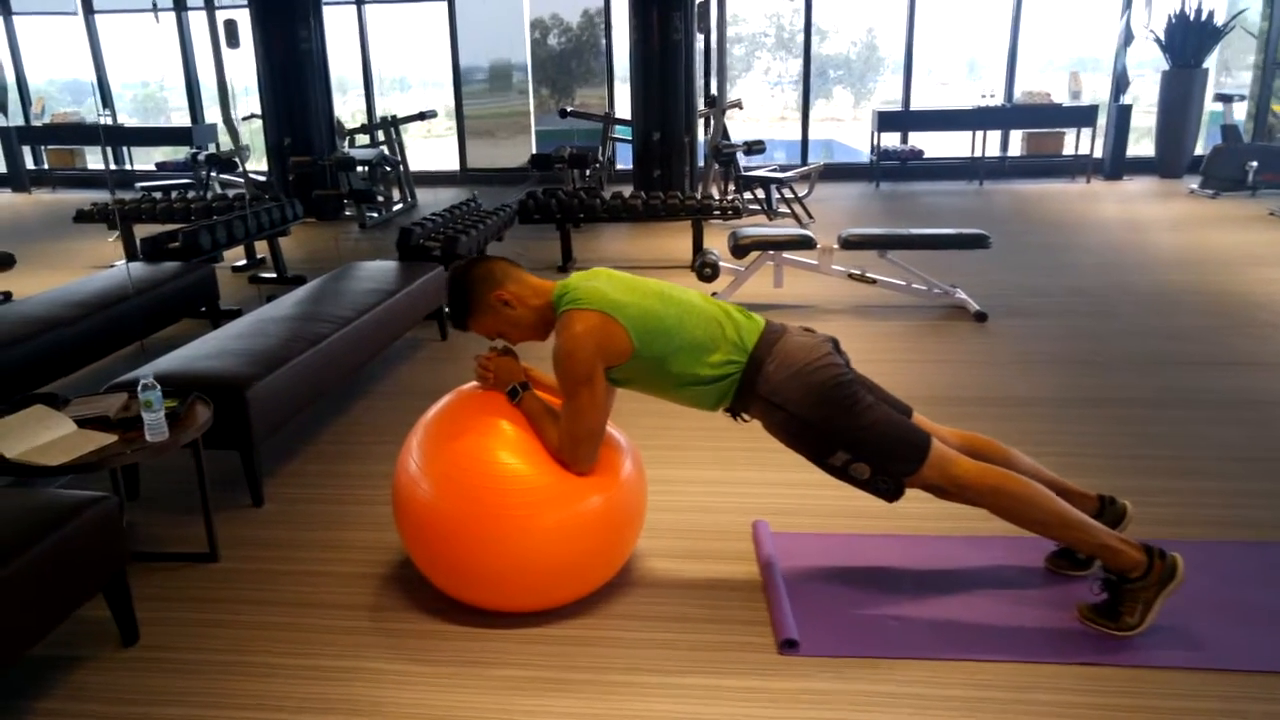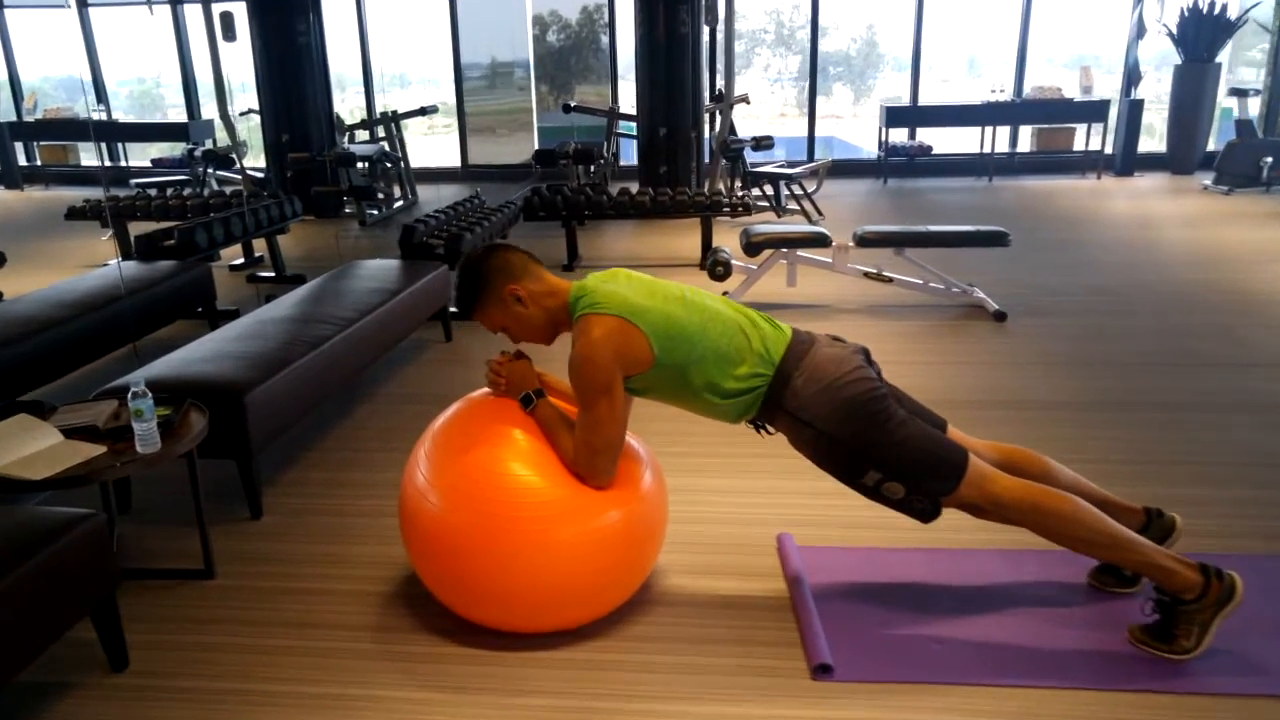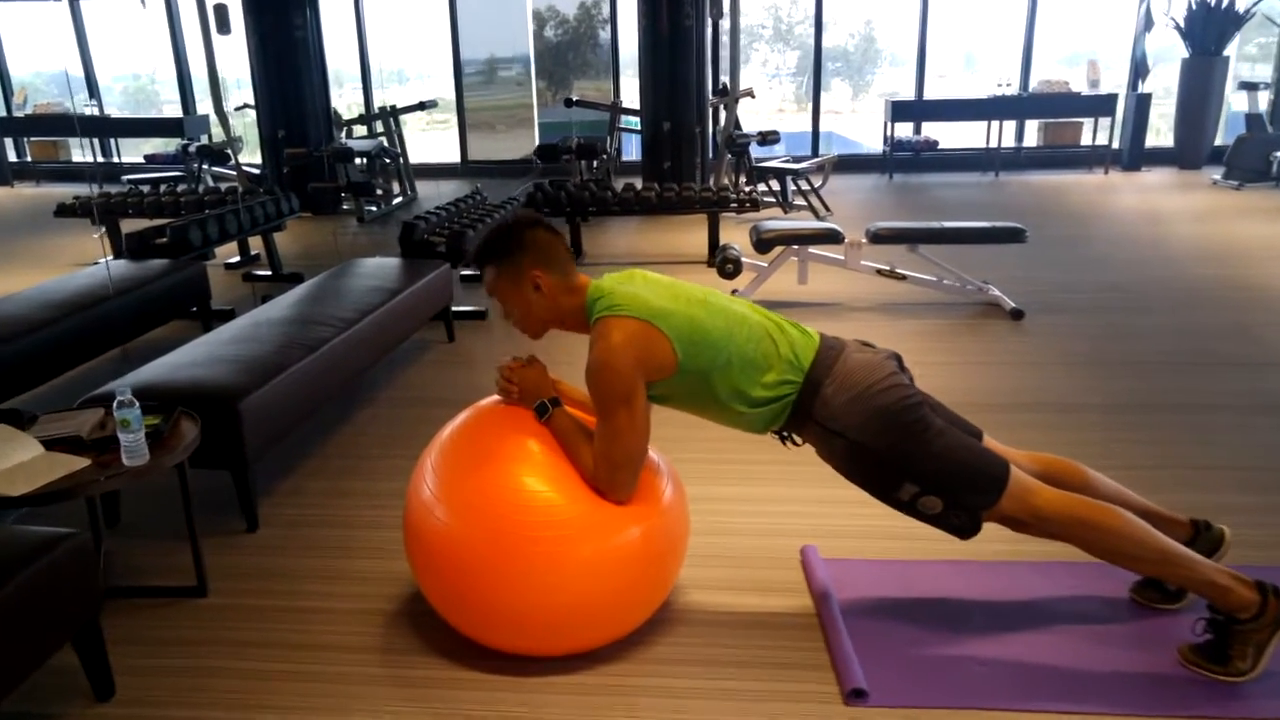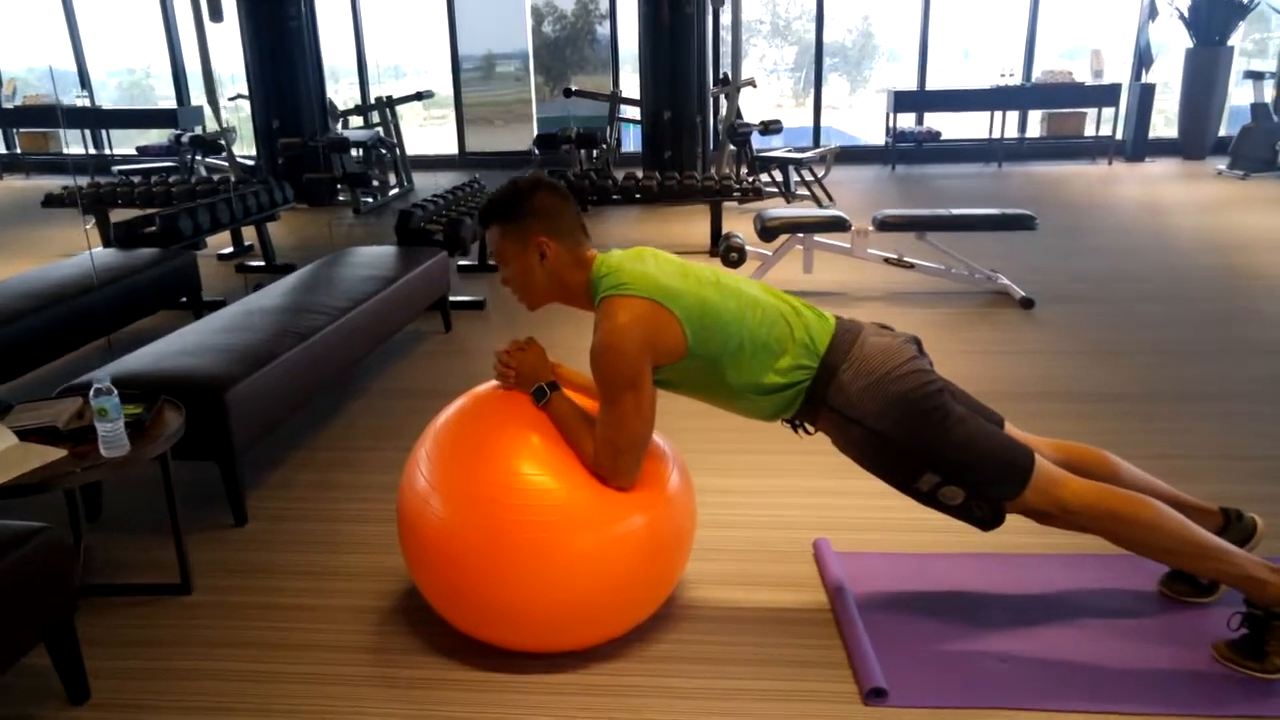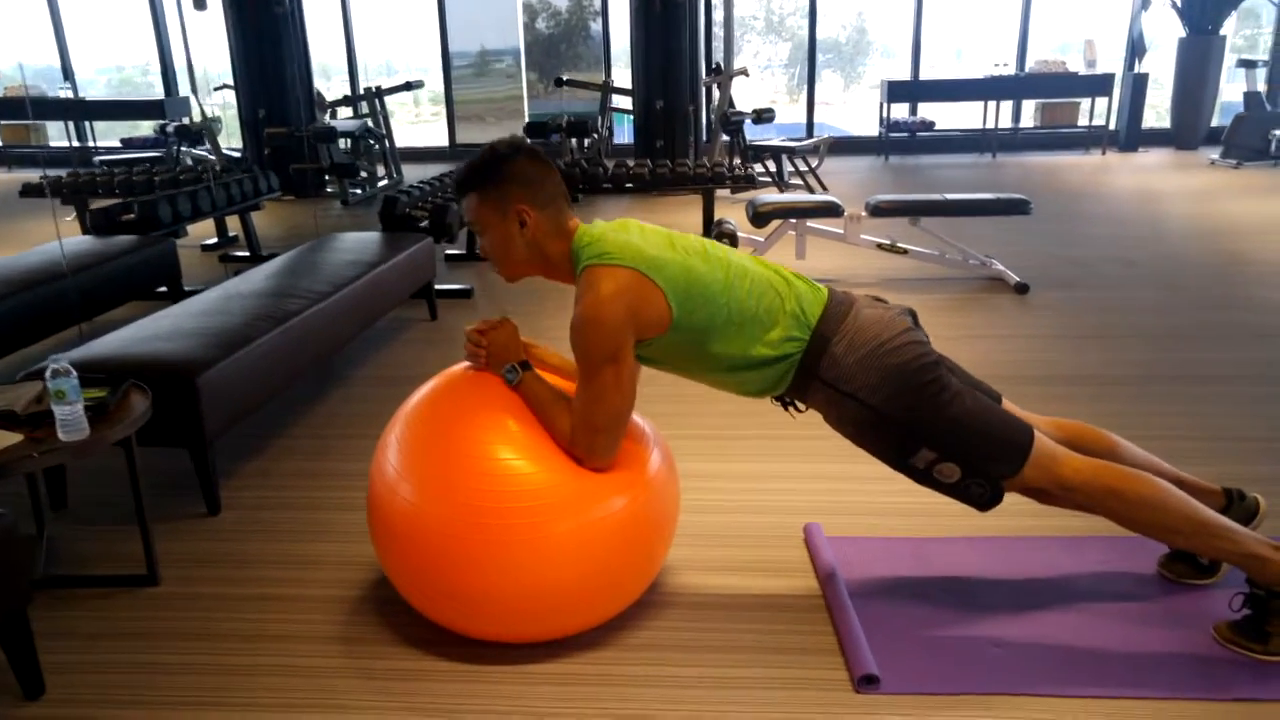
dt=0.3s
person 1, frame 1
left shoulder: (576, 332)
right shoulder: (585, 283)
left elbow: (579, 456)
right elbow: (595, 400)
left wrist: (516, 389)
right wrist: (523, 380)
left hip: (785, 387)
right hip: (789, 352)
left knee: (950, 474)
right knee: (941, 444)
left ankle: (1138, 563)
right ankle: (1093, 508)
person 1, frame 2
left shoulder: (593, 338)
right shoulder: (602, 286)
left elbow: (597, 468)
right elbow: (616, 405)
left wrist: (531, 397)
right wrist: (542, 383)
left hip: (814, 401)
right hip: (815, 363)
left knee: (989, 493)
right knee: (978, 456)
left ankle: (1192, 583)
right ankle: (1140, 521)
person 1, frame 3
left shoulder: (613, 345)
right shoulder: (622, 286)
left elbow: (617, 481)
right elbow: (634, 410)
left wrist: (544, 405)
right wrist: (555, 391)
left hip: (845, 411)
right hip: (843, 369)
left knee: (1029, 504)
right knee: (1016, 469)
right ankle: (1185, 532)
person 1, frame 4
left shoulder: (620, 325)
right shoulder: (627, 266)
left elbow: (619, 468)
right elbow: (635, 398)
left wrist: (544, 389)
right wrist: (555, 376)
left hip: (859, 395)
right hip: (861, 356)
left knee: (1055, 496)
right knee: (1036, 458)
right ankle: (1214, 522)
person 1, frame 5
left shoulder: (603, 296)
right shoulder: (610, 239)
left elbow: (595, 446)
right elbow: (613, 382)
left wrist: (514, 371)
right wrist: (528, 353)
left hip: (853, 370)
right hip: (852, 330)
left knee: (1055, 475)
right knee: (1036, 438)
